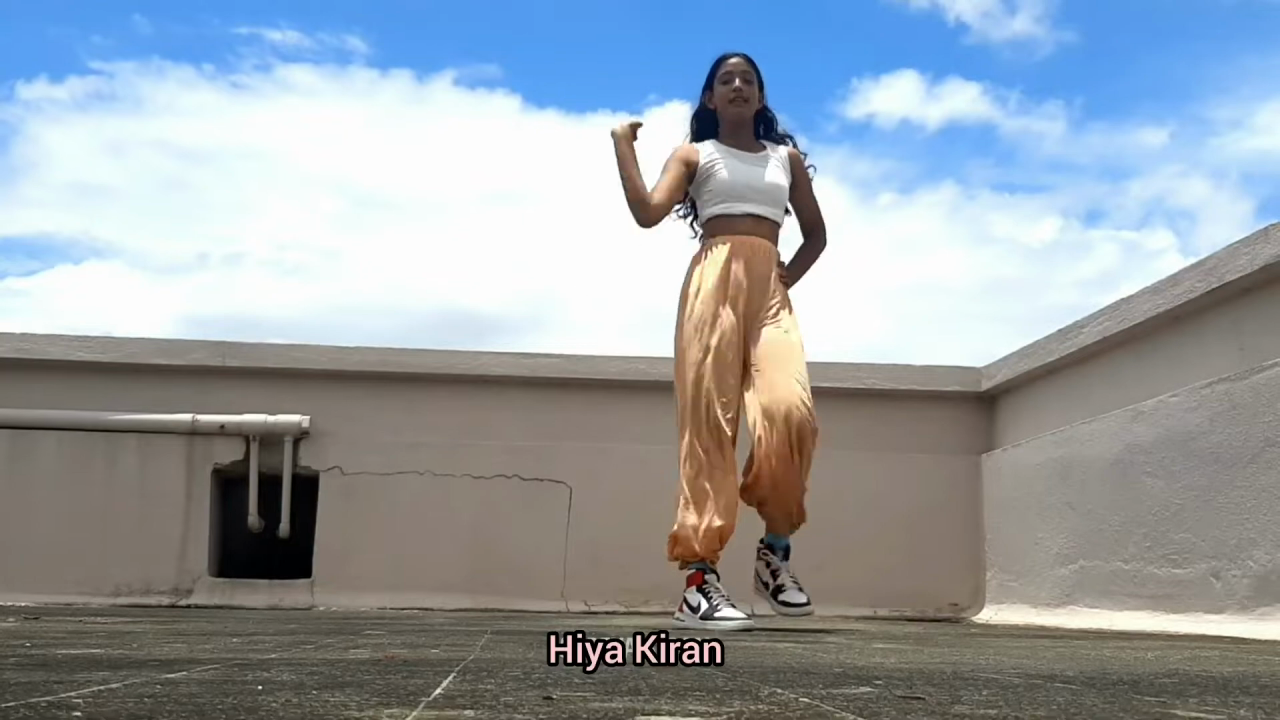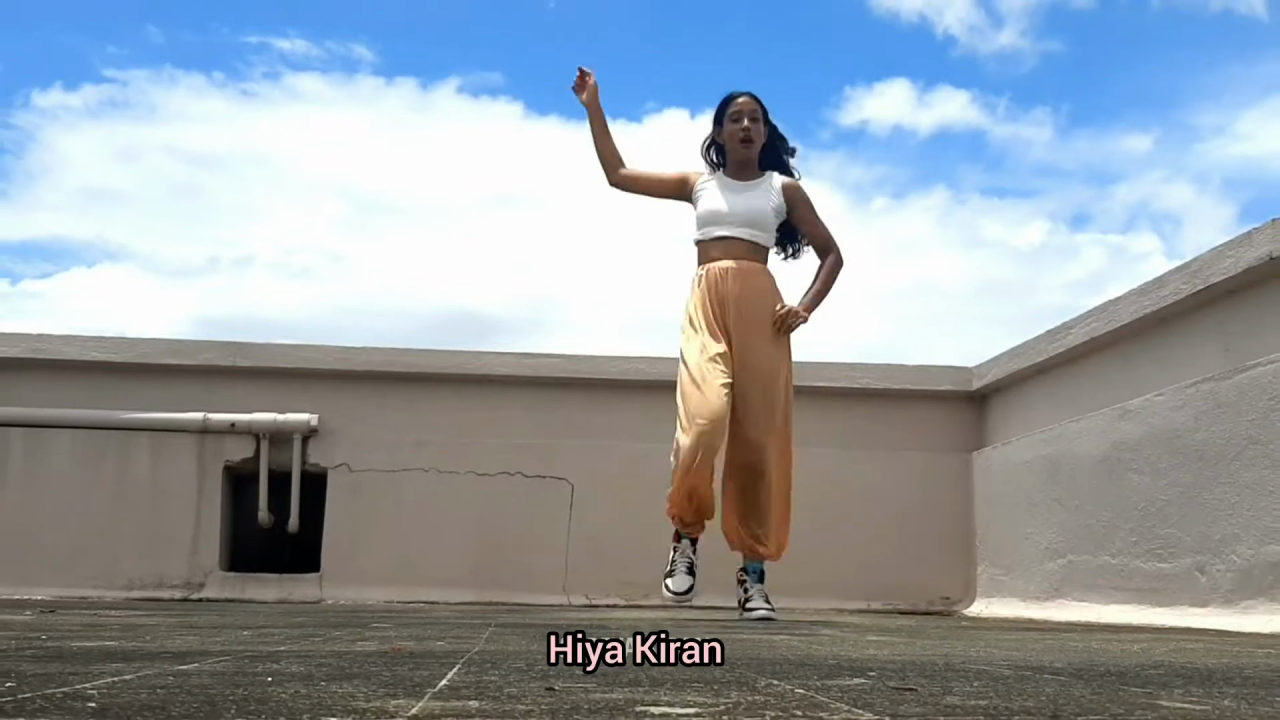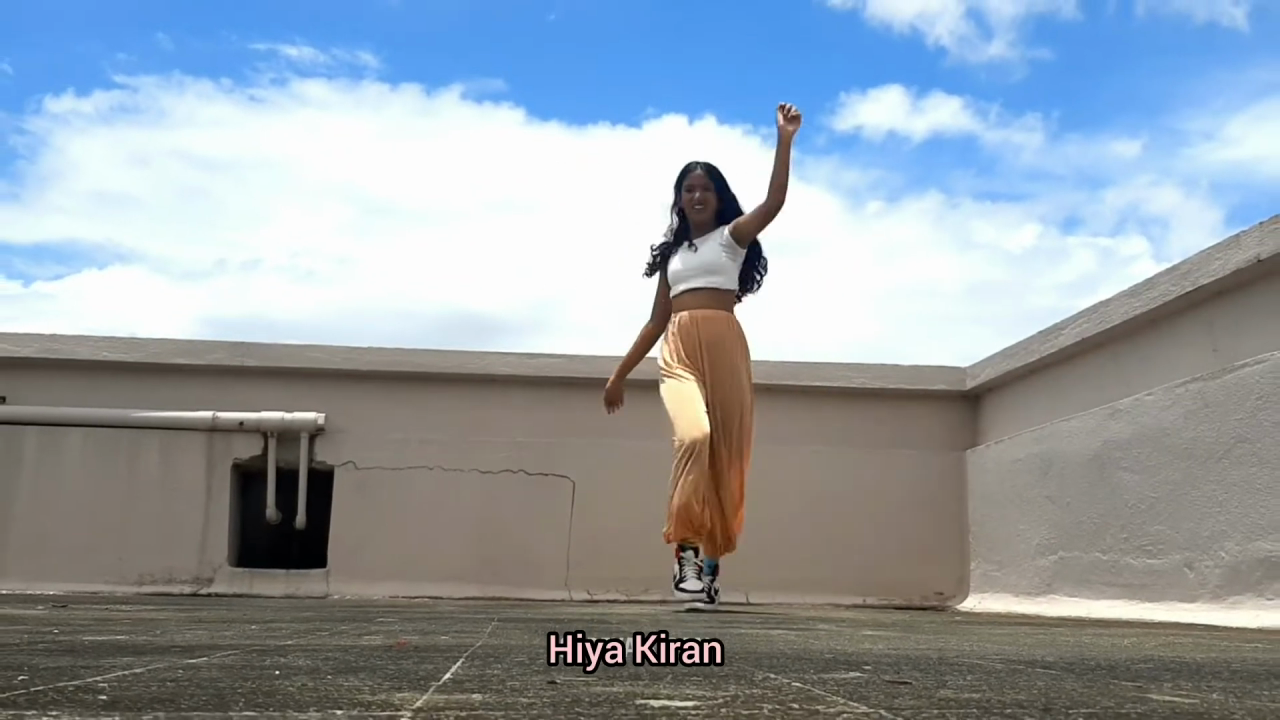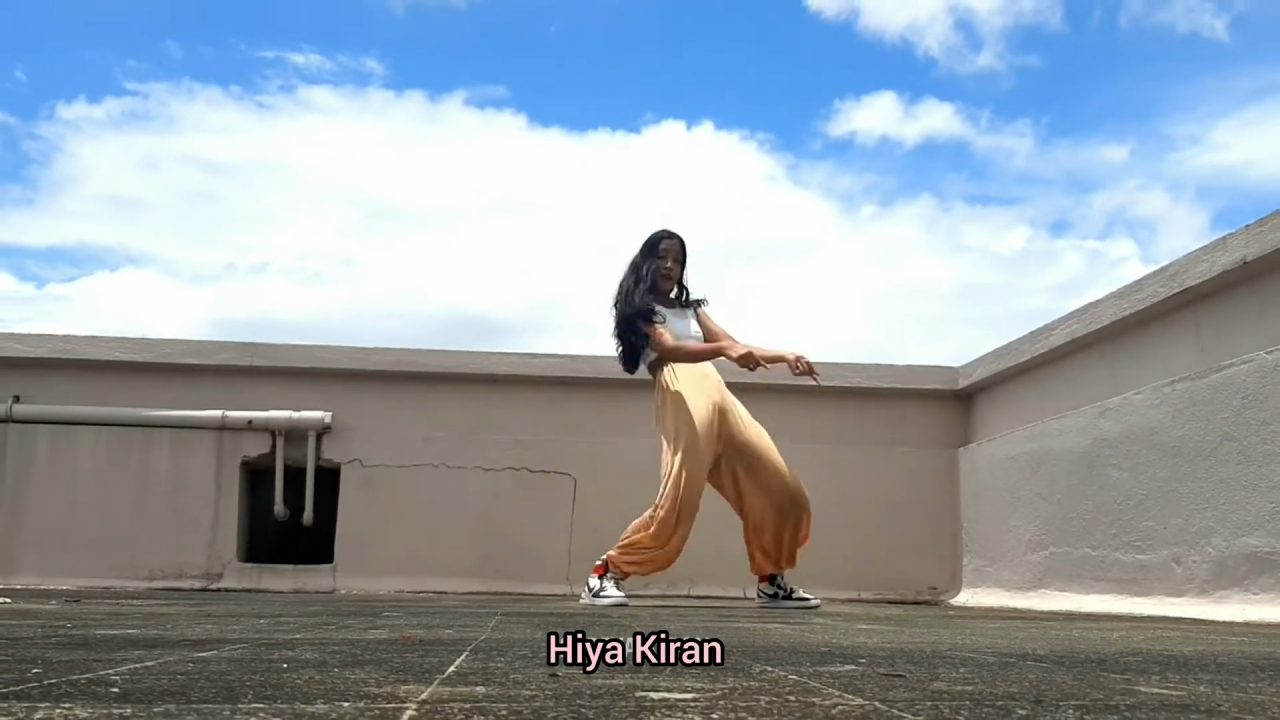
dt=1s
person 1, frame 1
left shoulder: (787, 157)
right shoulder: (694, 155)
left elbow: (815, 234)
right elbow: (647, 214)
left wrist: (784, 279)
right wrist: (623, 142)
left hip: (768, 289)
right hip: (714, 281)
left knee: (790, 410)
right knee: (708, 416)
left ankle: (776, 549)
right ankle: (699, 575)
person 1, frame 2
left shoulder: (785, 188)
right shoulder: (697, 183)
left elbow: (832, 253)
right elbow: (617, 173)
left wrist: (807, 307)
right wrist: (592, 103)
left hip: (761, 310)
right hip: (704, 305)
left knee: (761, 436)
right knee: (703, 419)
left ankle: (753, 573)
right ankle: (685, 536)
person 1, frame 3
left shoulder: (734, 236)
right shoulder: (672, 253)
left elbow: (775, 200)
right elbow: (657, 321)
left wrist: (785, 138)
right wrist: (620, 374)
left hip: (725, 345)
right hip: (678, 354)
left knee: (727, 455)
right knee: (694, 436)
left ankle: (710, 563)
right ankle: (687, 548)
person 1, frame 4
left shoulder: (692, 310)
right shoulder: (639, 311)
left elbow: (737, 348)
right elbow: (672, 350)
left wrist: (784, 357)
right wrist: (725, 350)
left hip: (722, 398)
right hip: (680, 394)
left knee: (787, 495)
right knee: (679, 498)
left ankle: (772, 579)
right ankle: (607, 572)
